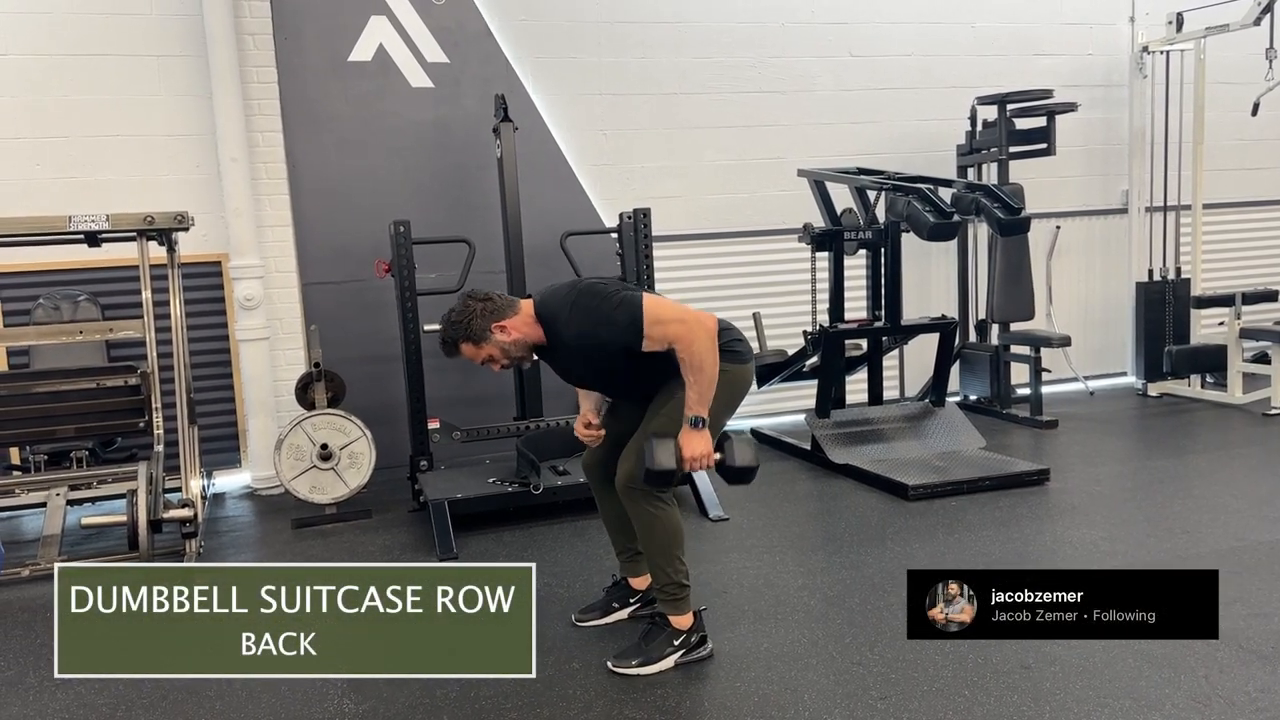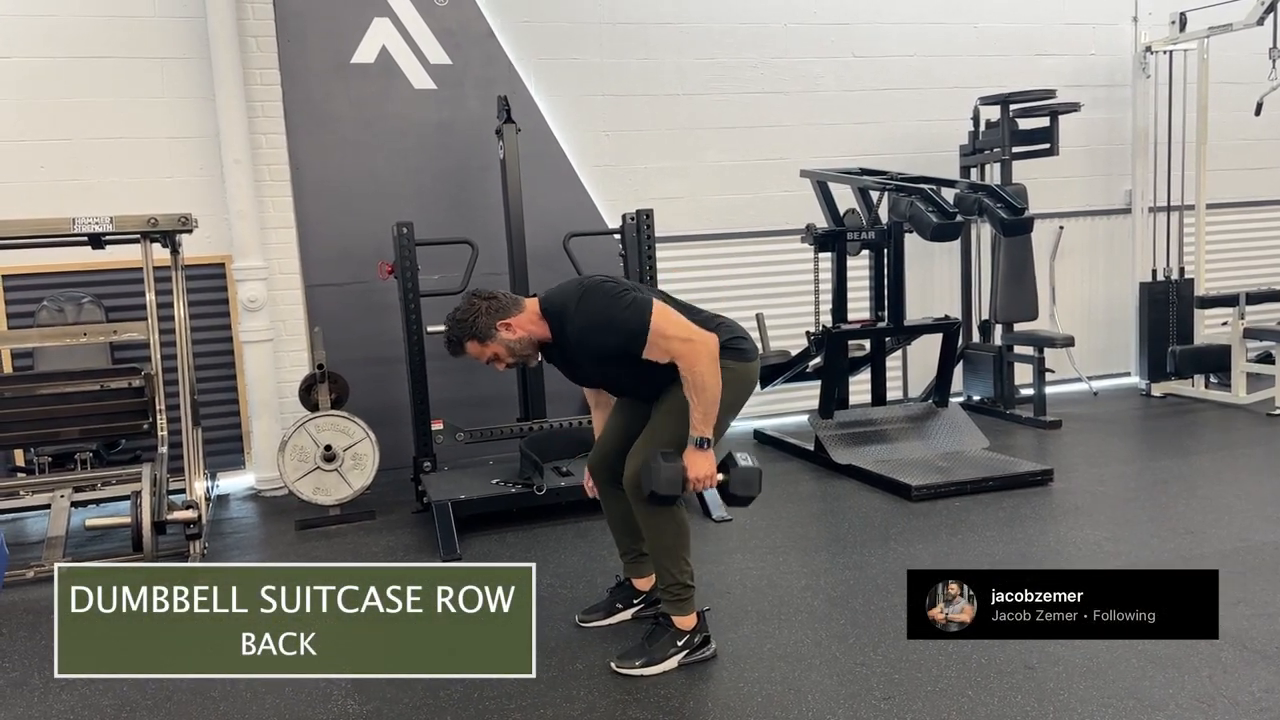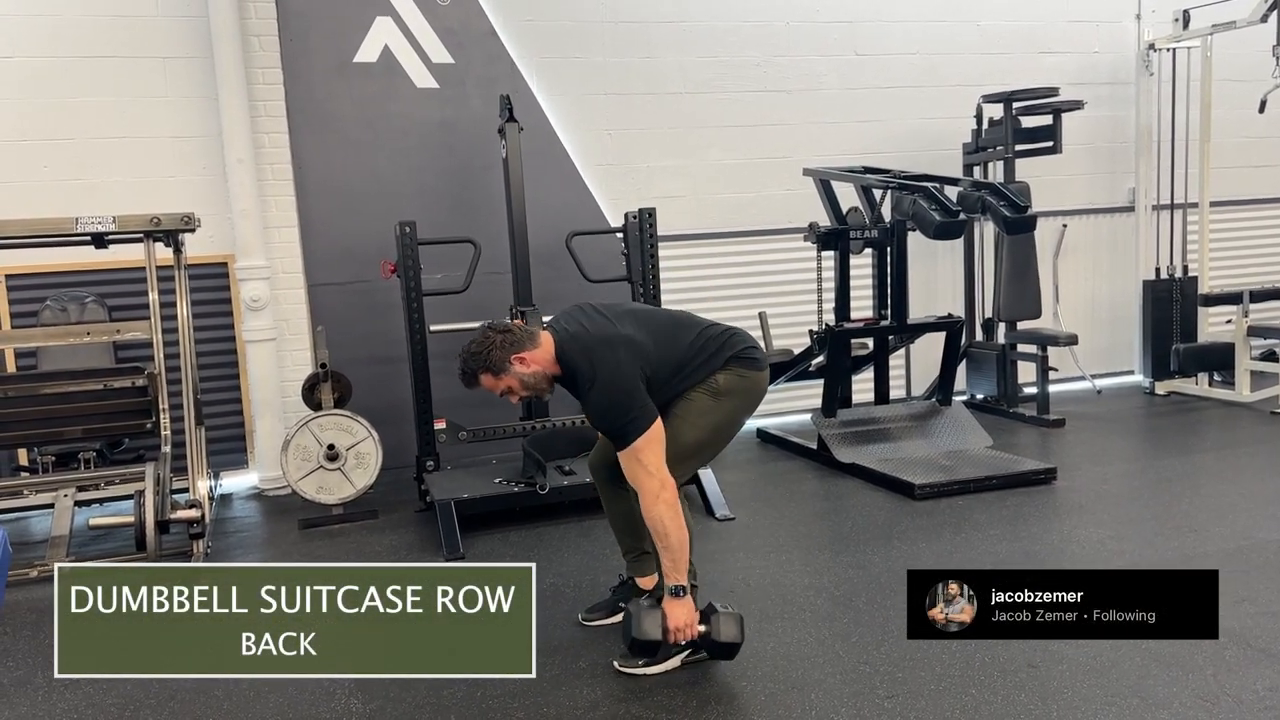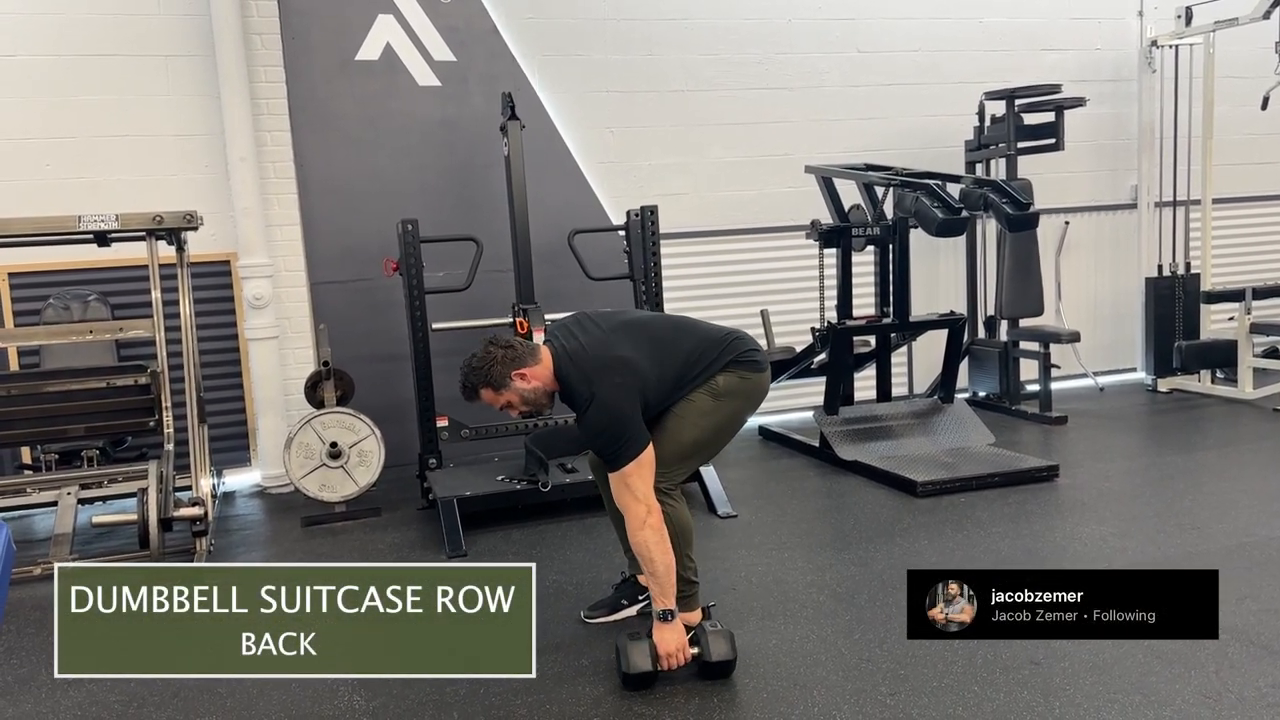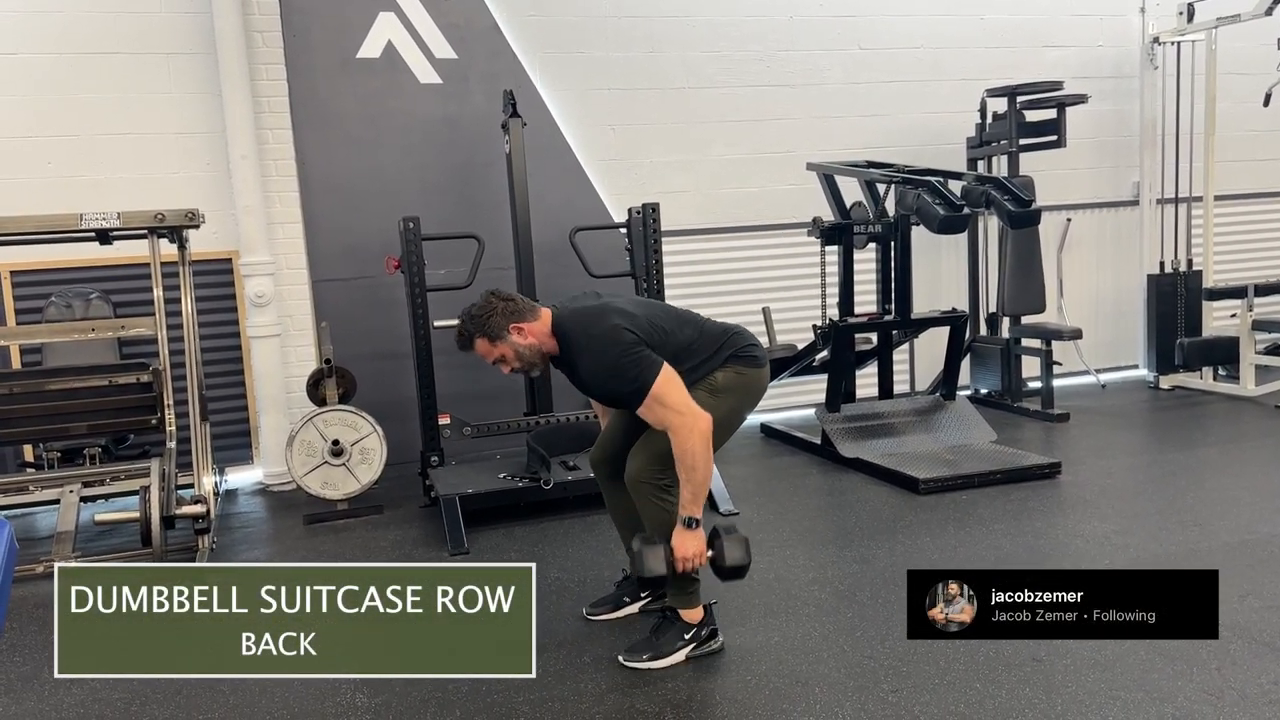
dt=0.5s
person 1, frame 1
left shoulder: (582, 315)
right shoulder: (545, 330)
left elbow: (698, 326)
right elbow: (589, 364)
left wrist: (695, 423)
right wrist: (589, 411)
left hip: (719, 363)
left knee: (638, 478)
right knee: (599, 463)
left ankle: (682, 626)
right ankle: (639, 586)
person 1, frame 2
left shoulder: (590, 310)
right shoulder: (553, 334)
left elbow: (701, 345)
right elbow: (600, 382)
left wrist: (700, 445)
right wrist: (601, 445)
left hip: (724, 362)
left knee: (646, 477)
right knee: (606, 466)
left ankle: (686, 628)
right ankle: (643, 587)
person 1, frame 3
left shoulder: (605, 376)
right shoulder: (559, 338)
left elbow: (658, 489)
left wrist: (678, 593)
left hip: (734, 371)
right hip: (686, 373)
left knee: (644, 481)
right knee: (605, 466)
left ankle: (689, 632)
right ankle: (645, 585)
person 1, frame 4
left shoulder: (601, 395)
right shoulder: (555, 344)
left elbow: (642, 513)
left wrist: (666, 619)
left hip: (737, 371)
right hip: (696, 367)
left knee: (655, 479)
right knee: (606, 464)
left ankle: (689, 619)
right ankle: (645, 583)
person 1, frame 5
left shoulder: (600, 346)
right shoulder: (562, 326)
left elbow: (692, 425)
right elbow: (605, 391)
left wrist: (690, 524)
left hip: (734, 369)
left knee: (647, 472)
right knee: (607, 461)
left ankle: (693, 621)
right ankle: (650, 582)
